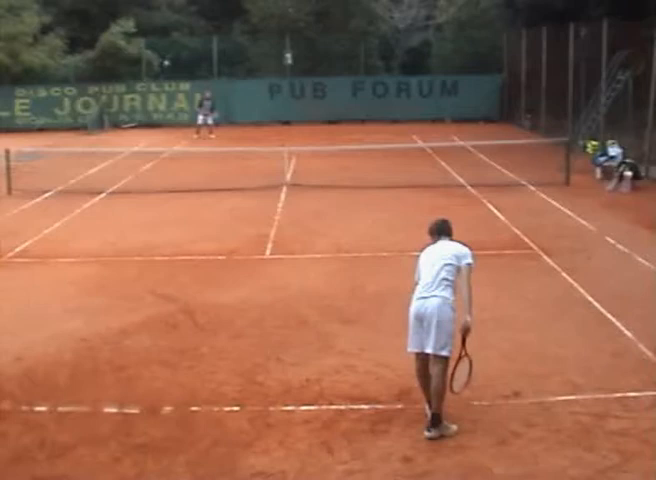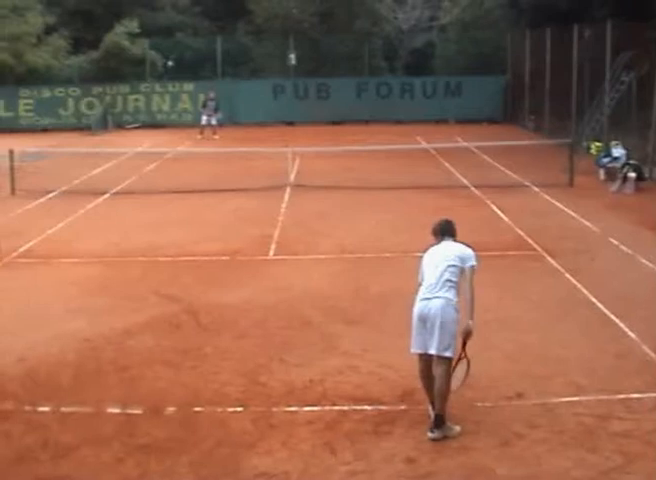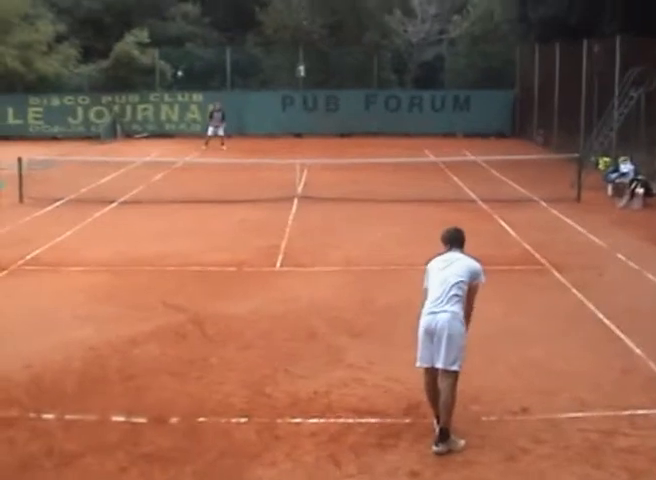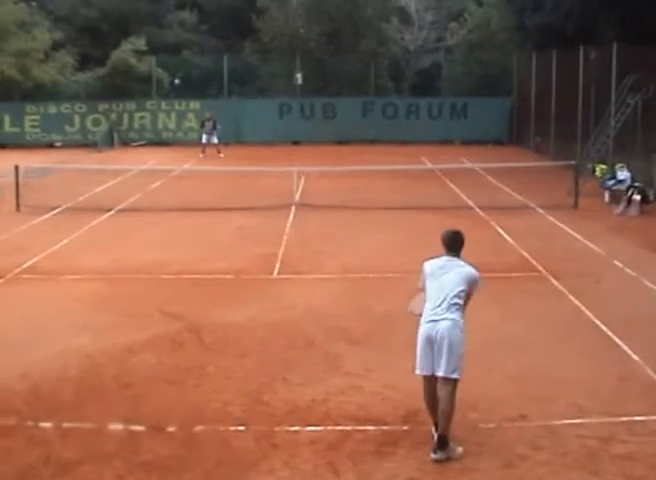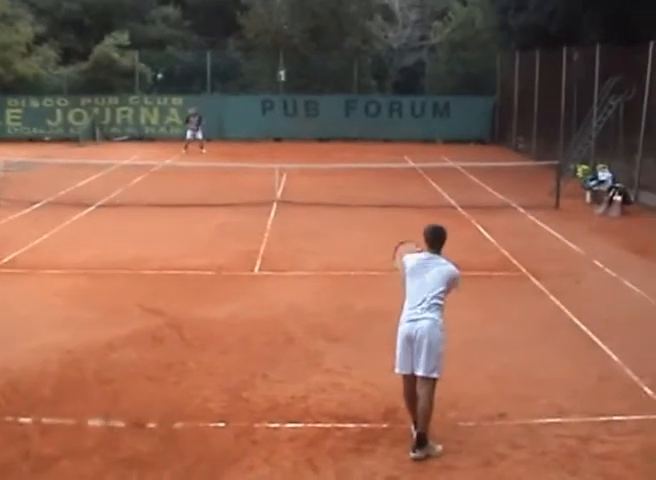
dt=0.4s
person 1, frame 1
left shoulder: (426, 252)
right shoulder: (462, 250)
right elbow: (465, 283)
right wrist: (468, 315)
left hip: (418, 303)
right hip: (440, 304)
left knee: (421, 359)
right knee: (439, 363)
left ankle: (431, 406)
right ankle: (435, 424)
person 1, frame 2
left shoulder: (429, 253)
right shoulder: (466, 252)
right elbow: (468, 287)
right wrist: (470, 320)
left hip: (421, 304)
right hip: (443, 306)
left knee: (424, 360)
right knee: (442, 364)
left ankle: (434, 407)
right ankle: (438, 424)
person 1, frame 3
left shoulder: (433, 264)
right shoulder: (473, 267)
right elbow: (469, 305)
right wrist: (464, 329)
left hip: (428, 317)
right hip: (451, 319)
left knee: (430, 374)
right knee: (448, 378)
left ankle: (439, 421)
right ankle: (443, 438)
person 1, frame 4
left shoulder: (428, 266)
right shoulder: (471, 273)
left hip: (428, 325)
right hip: (450, 327)
left knee: (429, 381)
right knee: (447, 385)
left ankle: (437, 428)
right ankle: (441, 445)
person 1, frame 5
left shoulder: (408, 259)
right shoulder: (451, 271)
left hip: (407, 323)
right hip: (430, 326)
left knee: (409, 380)
right knee: (426, 385)
left ankle: (416, 426)
right ankle: (421, 443)
